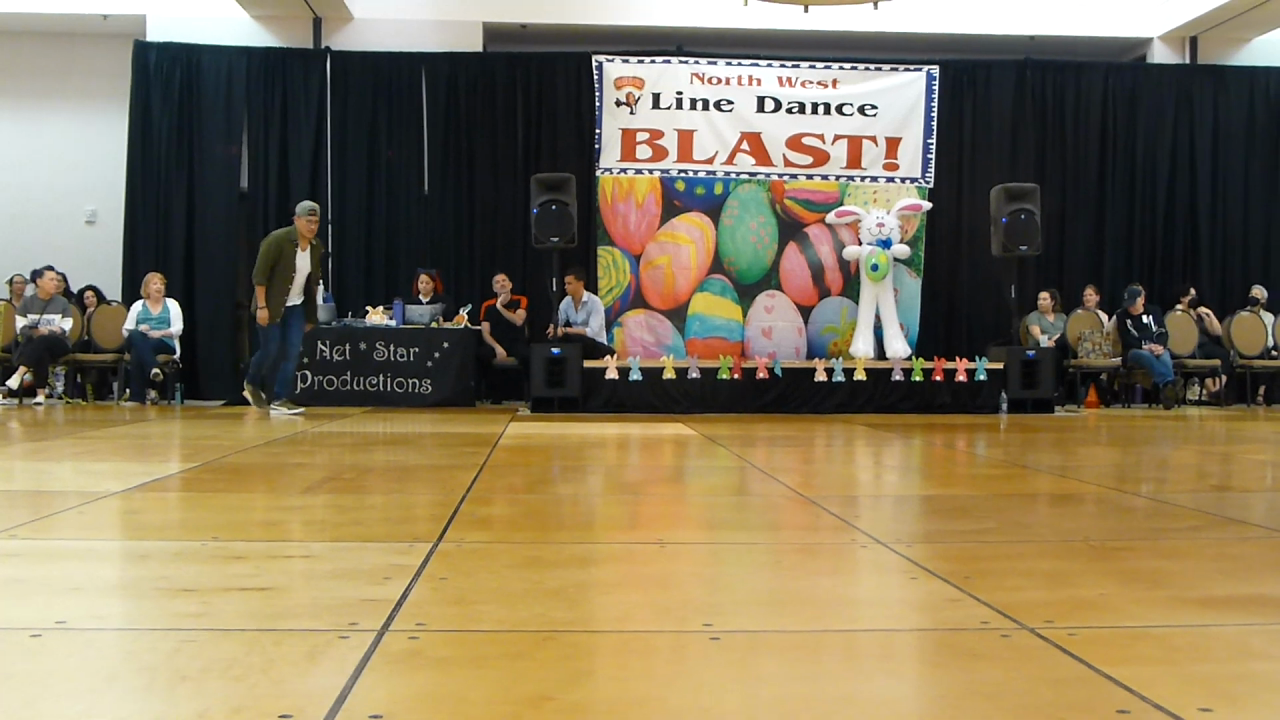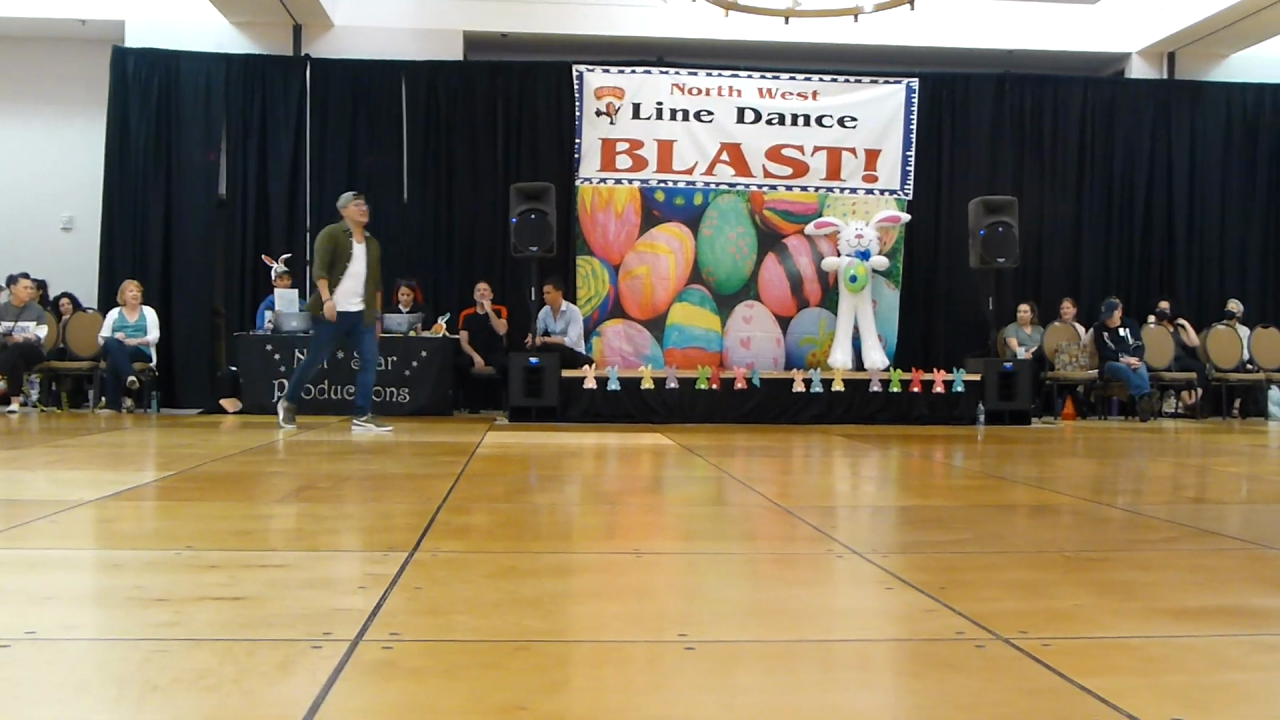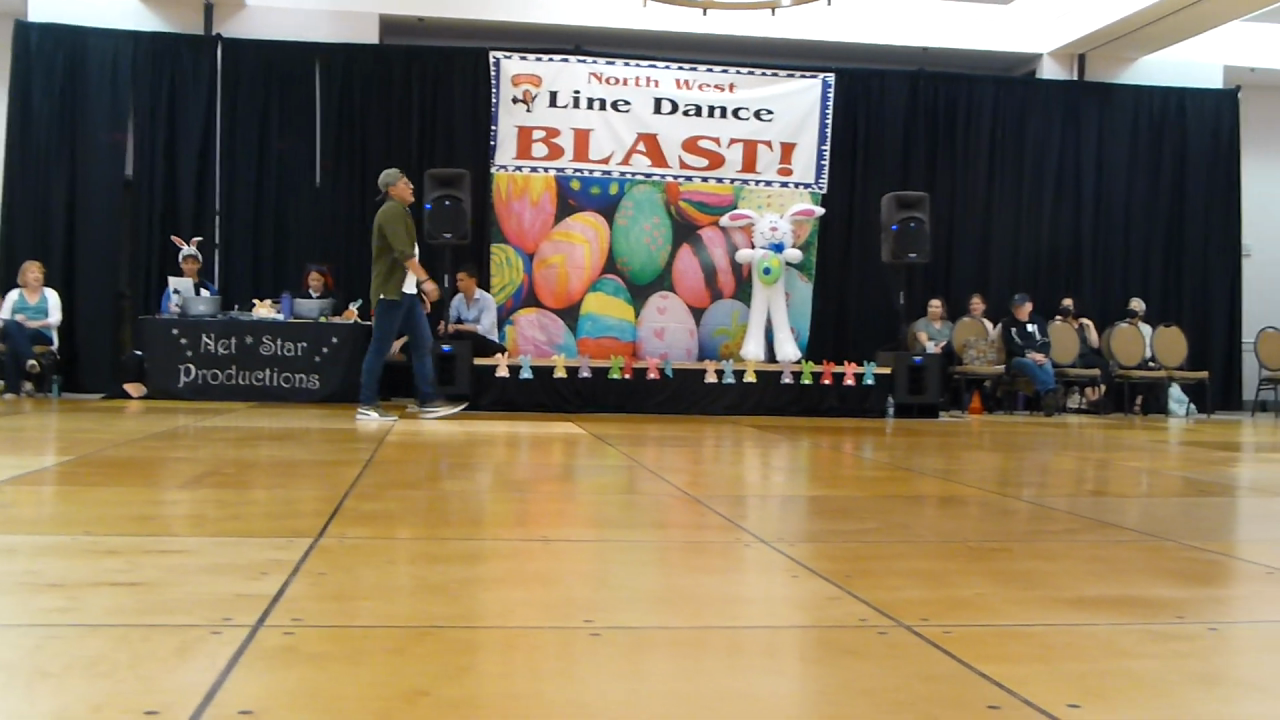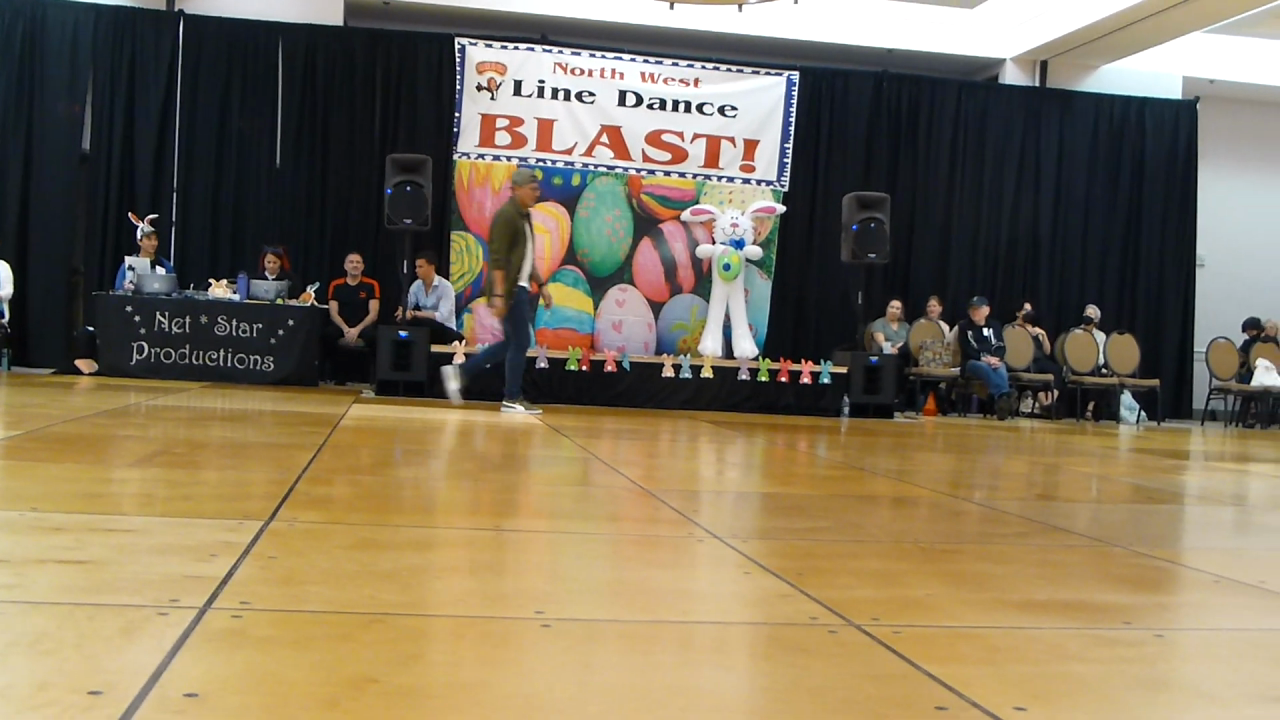
dt=1s
person 1, frame 1
left shoulder: (316, 247)
right shoulder: (277, 240)
left elbow: (314, 280)
right elbow: (259, 274)
left wrist: (311, 313)
right wrist: (262, 306)
left hip: (297, 306)
right hip: (272, 305)
left knee: (292, 352)
right knee: (270, 350)
left ankle: (280, 400)
right ankle: (252, 384)
person 1, frame 2
left shoulder: (372, 243)
right shoulder: (330, 235)
left elbow: (375, 283)
right elbow: (319, 270)
left wrist: (376, 316)
right wrist: (327, 299)
left hip: (360, 314)
right hip: (332, 312)
left knee: (370, 360)
right knee: (315, 360)
left ankle: (362, 415)
right ankle: (289, 402)
person 1, frame 3
left shoulder: (400, 212)
right shoulder: (392, 212)
right elbow: (403, 252)
left wrist: (419, 285)
right wrist: (425, 280)
left hip: (406, 291)
right hip: (391, 292)
left knee: (423, 343)
right knee: (380, 347)
left ankle: (430, 402)
right ankle: (367, 405)
person 1, frame 4
left shoulder: (524, 216)
right shoulder: (506, 216)
right elbow: (498, 259)
left wrist: (542, 285)
right wrist: (497, 295)
left hip: (519, 288)
right hip: (509, 289)
left knee: (510, 344)
right knee: (519, 343)
left ankle: (460, 372)
right ankle: (512, 399)
